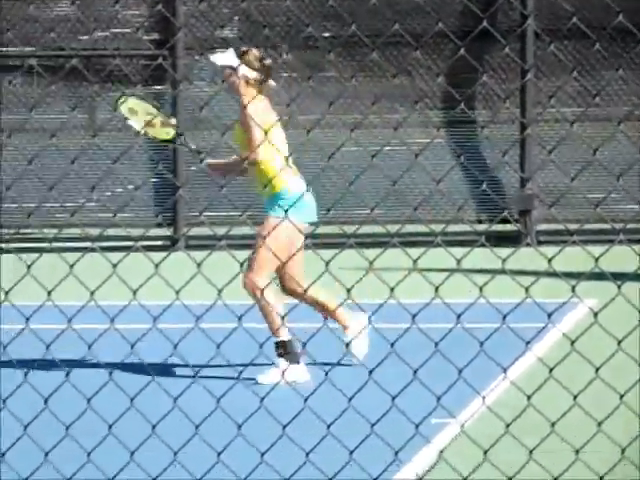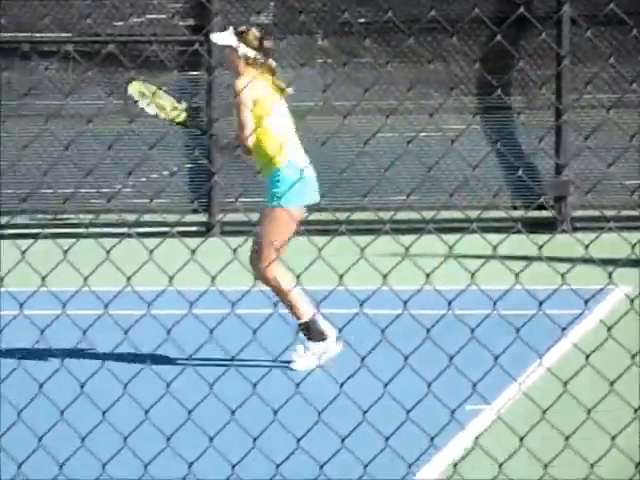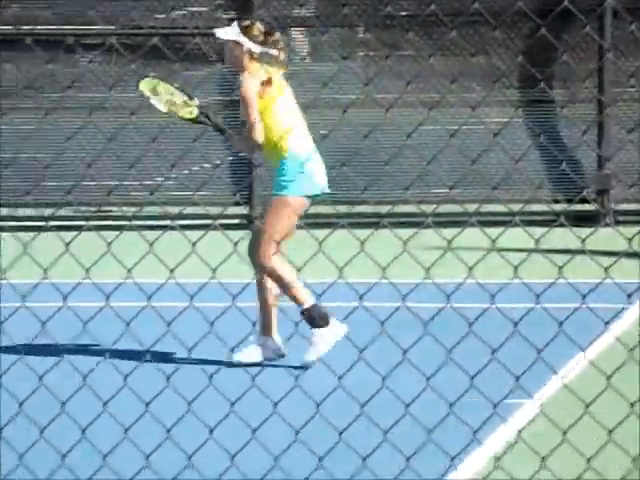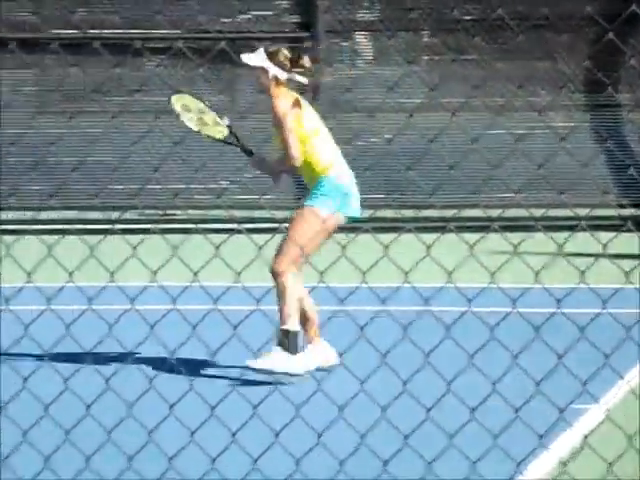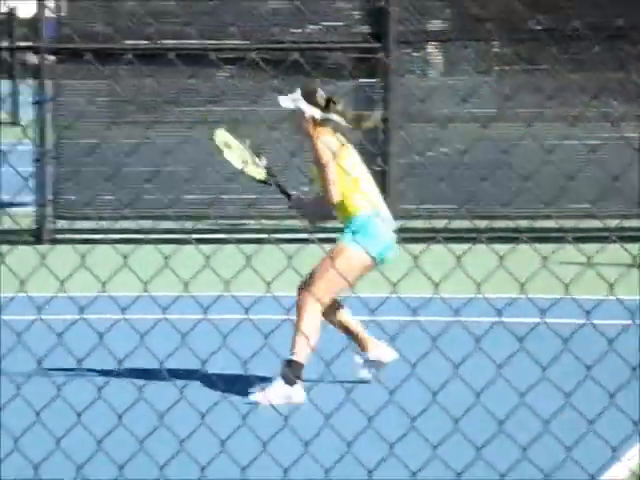
dt=0.1s
person 1, frame 1
left shoulder: (250, 104)
right shoulder: (256, 103)
left elbow: (256, 155)
left wrist: (224, 166)
right wrist: (235, 166)
left hip: (288, 198)
right hip: (284, 199)
left knee: (255, 278)
right knee: (291, 282)
left ankle: (290, 360)
right ankle: (350, 321)
person 1, frame 2
left shoulder: (245, 85)
right shoulder: (264, 80)
left elbow: (247, 140)
left wrist: (239, 148)
right wrist: (239, 145)
left hip: (287, 176)
right hip: (292, 176)
left knee: (266, 266)
right knee: (263, 263)
left ankle: (318, 337)
right ankle: (320, 331)
person 1, frame 3
left shoulder: (249, 79)
right shoulder: (268, 75)
left elbow: (256, 138)
left wrist: (240, 142)
right wrist: (256, 141)
left hip: (296, 170)
right hip: (299, 169)
left knee: (266, 256)
right knee: (259, 251)
left ankle: (322, 322)
right ankle: (269, 342)
person 1, frame 4
left shoulder: (280, 104)
right shoulder: (291, 100)
left elbow: (293, 159)
left wrist: (270, 166)
right wrist: (276, 167)
left hip: (332, 188)
right hip: (333, 187)
left knee: (283, 266)
right knee: (284, 266)
right ankle: (315, 347)
person 1, frame 5
left shoulder: (320, 140)
right shoulder: (330, 139)
left elbow: (333, 195)
left wrist: (303, 204)
right wrist: (307, 204)
left hip: (366, 229)
right hip: (373, 229)
left knee: (311, 301)
right knee: (314, 294)
right ankle: (372, 348)
